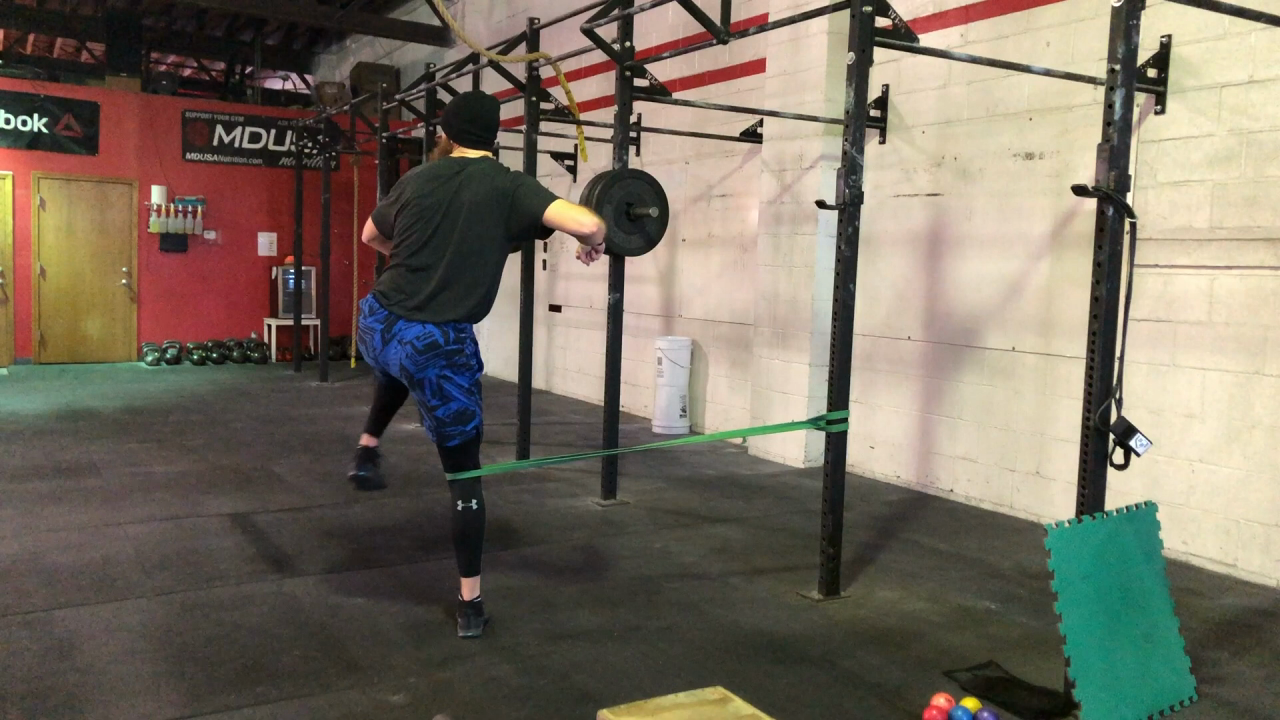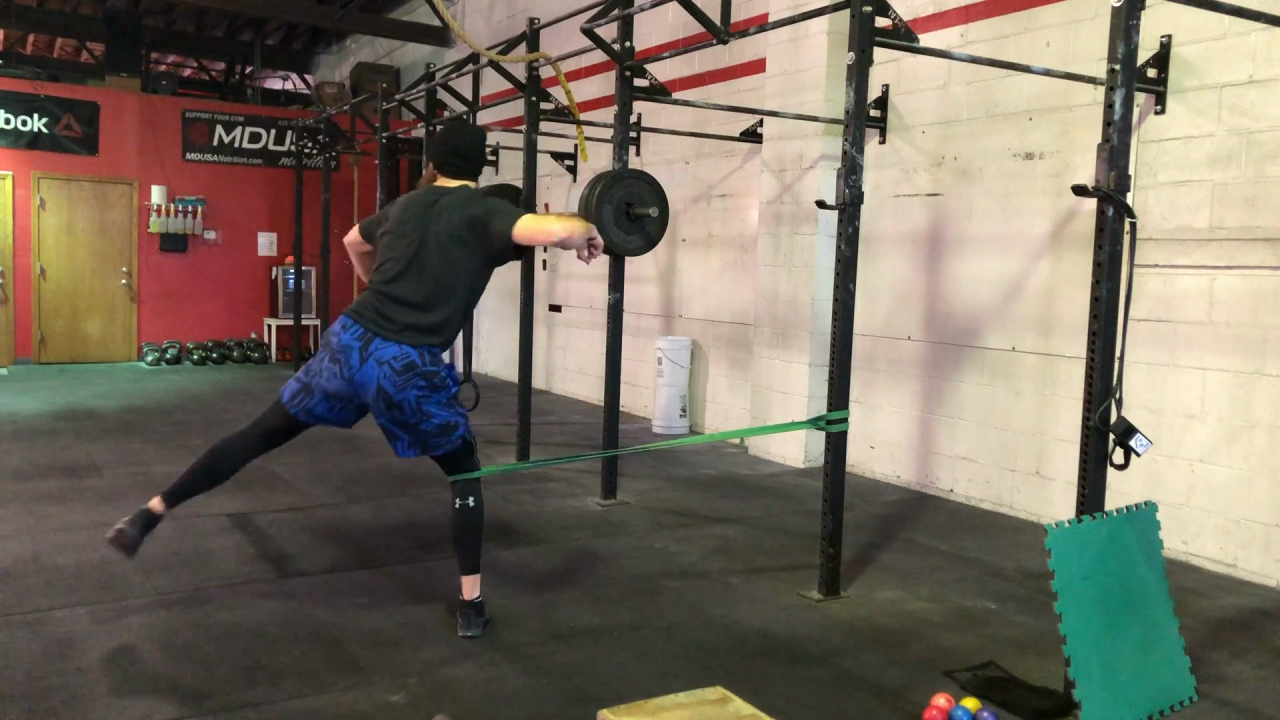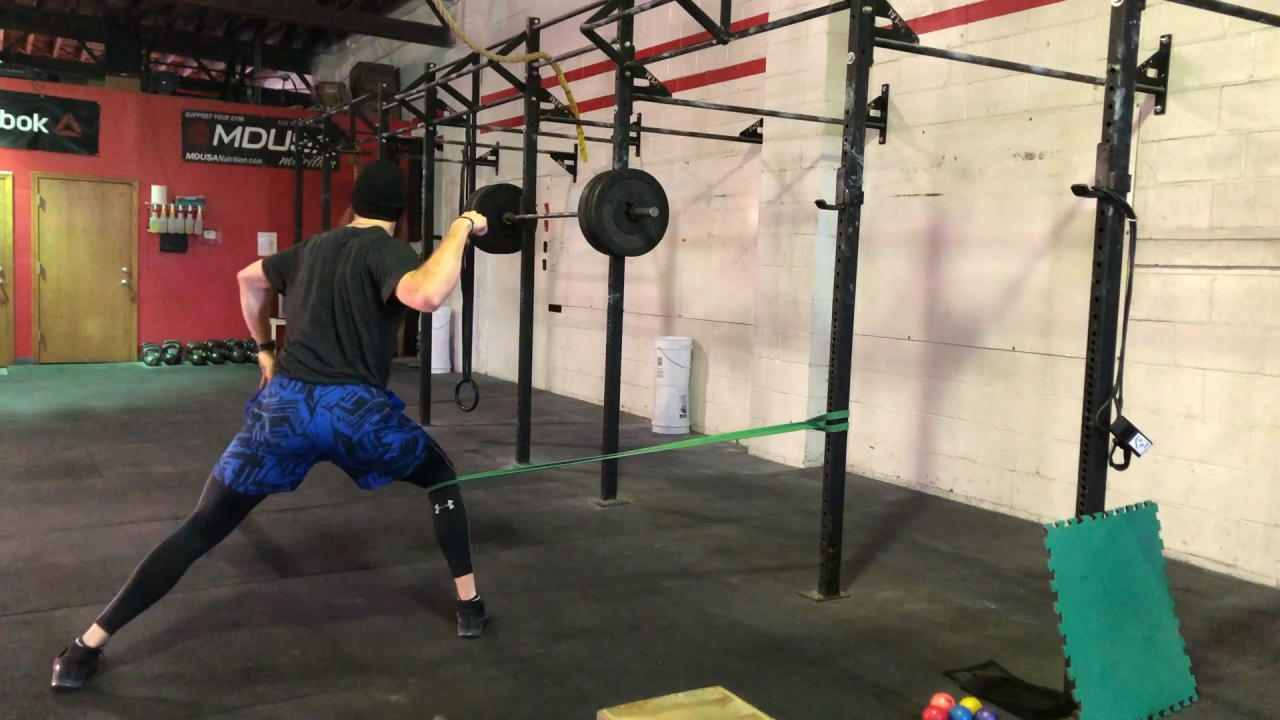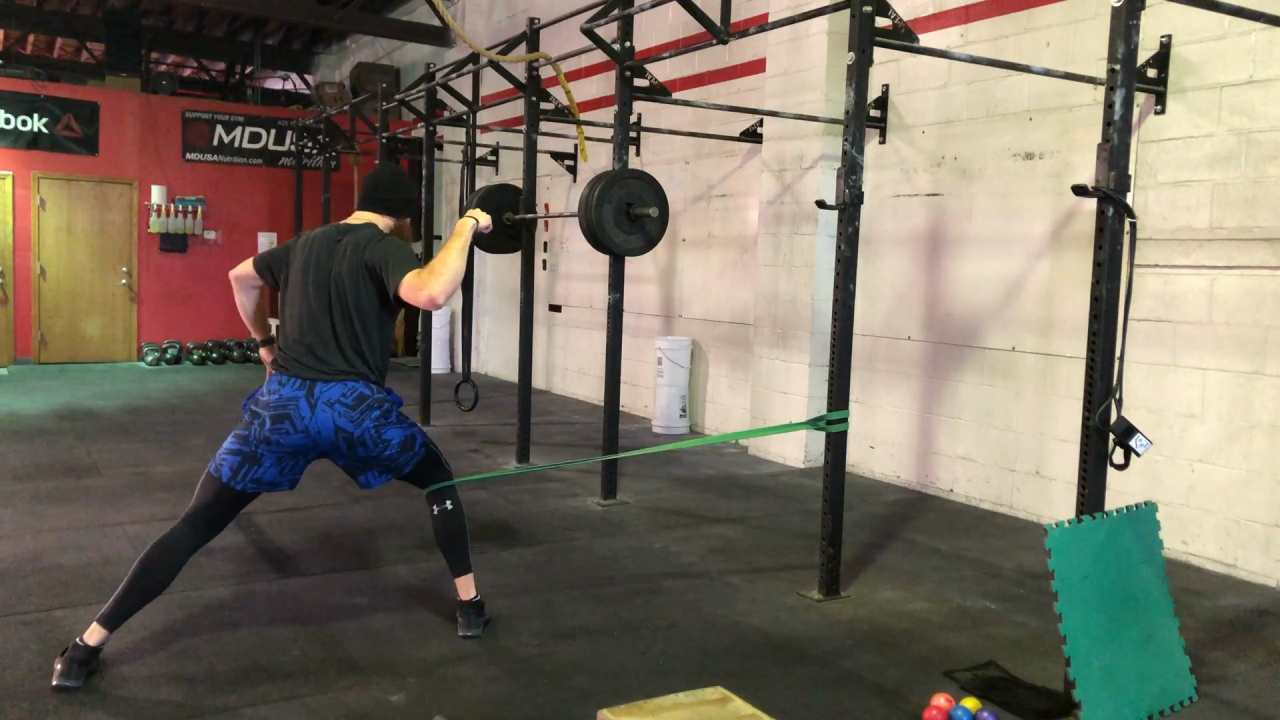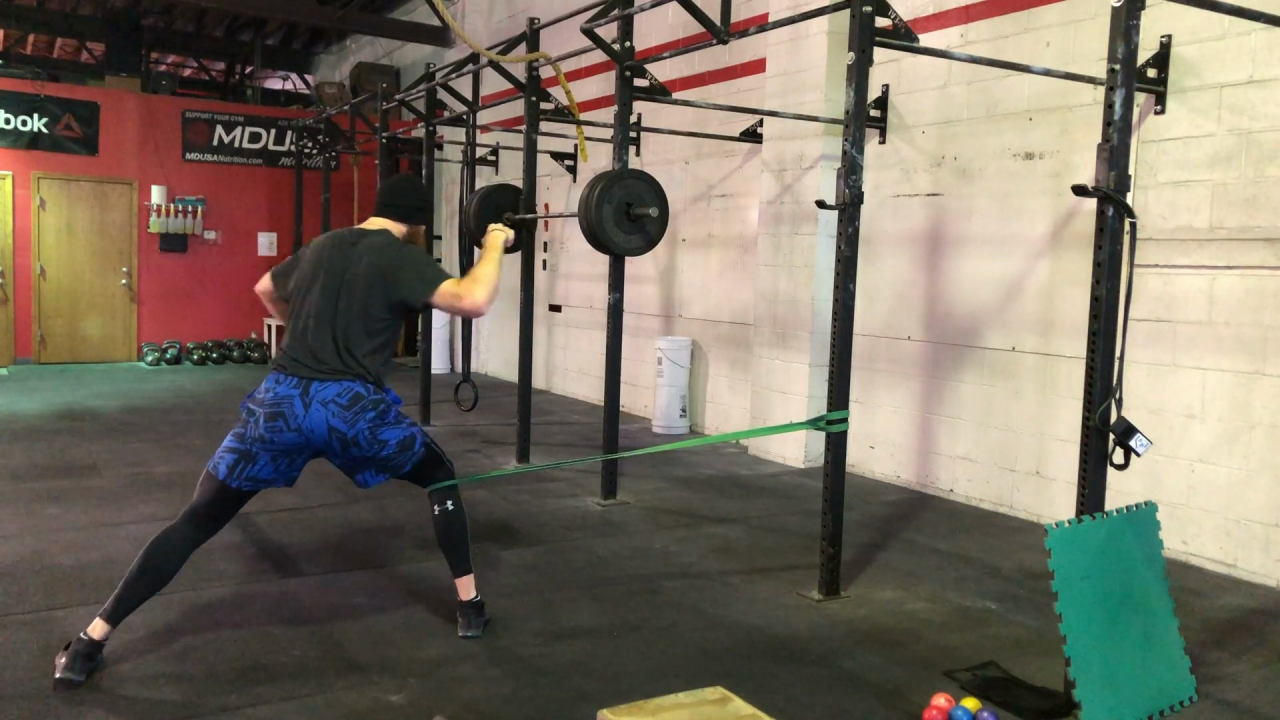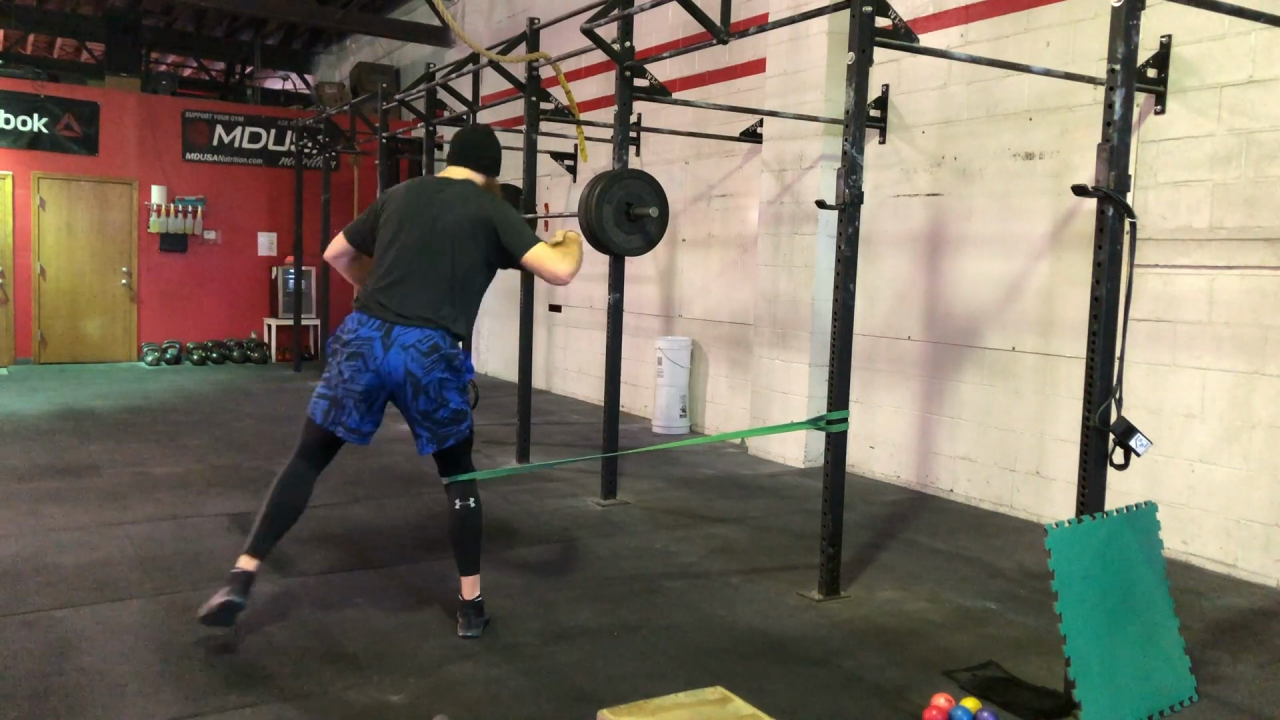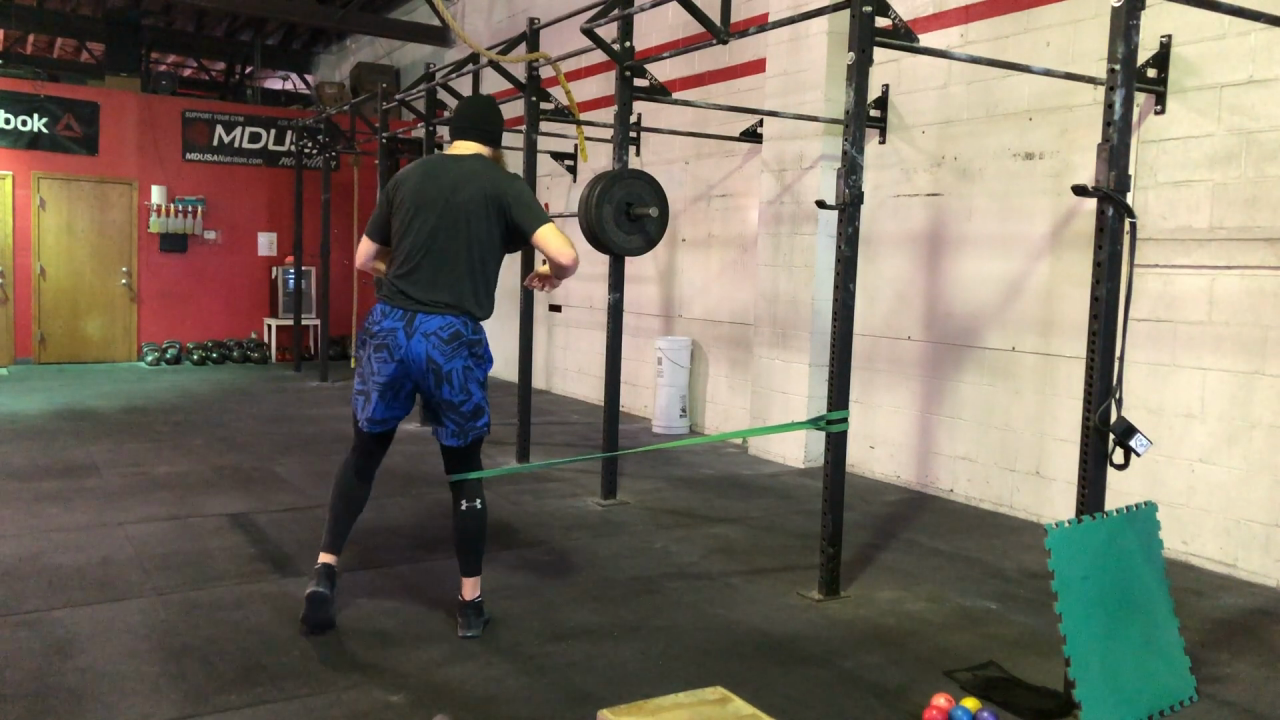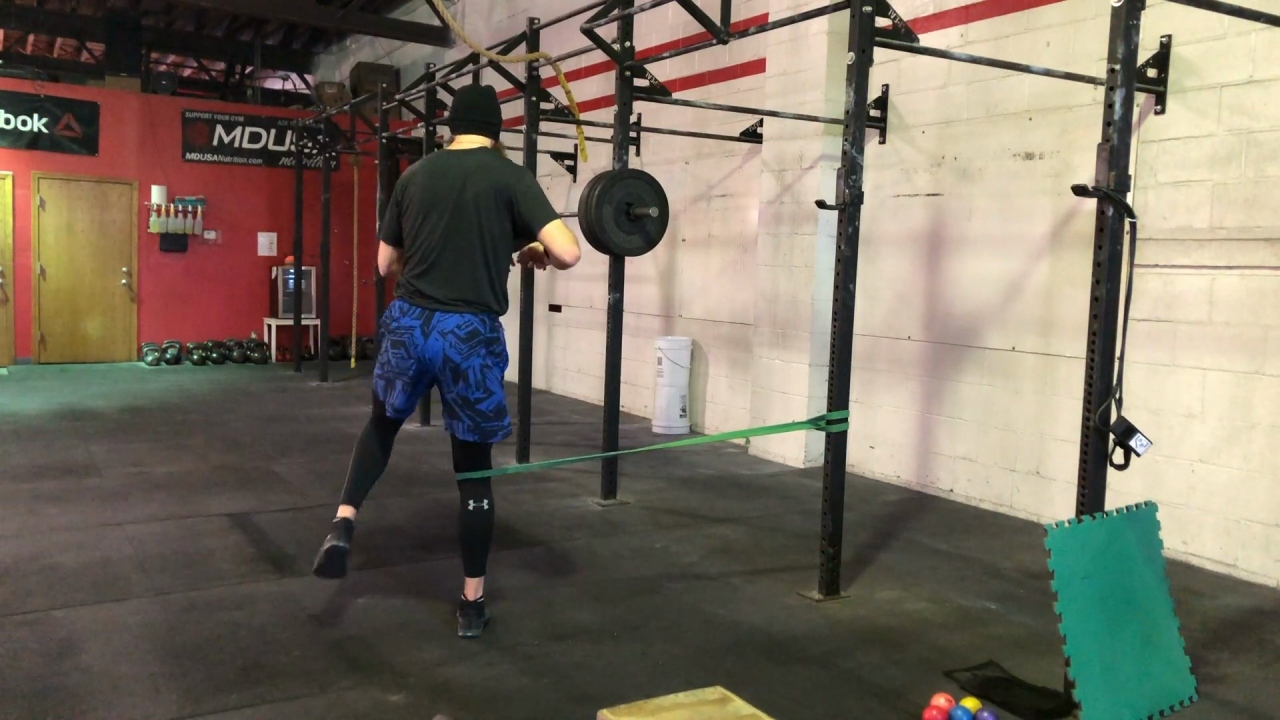
dt=0.4s
person 1, frame 1
left shoulder: (417, 179)
right shoulder: (506, 185)
left elbow: (371, 236)
right elbow: (585, 223)
right wrist: (591, 244)
left hip: (377, 319)
right hip: (437, 344)
right knee: (465, 472)
left ankle: (366, 450)
right ankle: (471, 605)
person 1, frame 2
left shoulder: (405, 206)
right shoulder: (484, 210)
left elbow: (355, 245)
right elbow: (554, 230)
right wrist: (589, 233)
left hip: (348, 342)
right hip: (410, 369)
left knee: (256, 438)
right knee: (465, 477)
left ankle: (148, 516)
right ankle: (471, 608)
person 1, frame 3
left shoulder: (313, 248)
right shoulder: (387, 252)
left elbow: (249, 280)
right elbow: (426, 294)
left wrist: (265, 349)
right wrist: (459, 231)
left hip: (283, 406)
right hip: (355, 412)
left knee: (200, 531)
right knee: (442, 478)
left ankle: (85, 649)
right ankle: (470, 607)
person 1, frame 4
left shoulder: (307, 243)
right shoulder: (383, 248)
left elbow: (241, 277)
right elbow: (431, 293)
left wrist: (265, 343)
right wrist: (464, 230)
left hip: (282, 402)
right hip: (354, 407)
left knee: (196, 525)
right knee: (438, 479)
left ankle: (86, 647)
right ankle: (470, 607)
person 1, frame 5
left shoulder: (322, 247)
right shoulder: (399, 258)
left elbow: (266, 290)
right elbow: (472, 301)
right wrist: (494, 247)
left hip: (280, 398)
right hip: (351, 407)
left knee: (195, 523)
right knee: (440, 477)
left ankle: (88, 643)
right ankle: (470, 607)
person 1, frame 6
left shoulder: (400, 195)
right shoulder: (492, 209)
left elbow: (335, 254)
right elbow: (559, 271)
right wrist: (571, 242)
left hip: (362, 337)
right hip: (430, 353)
left knee: (308, 460)
right knee: (458, 473)
left ankle: (241, 578)
right ankle: (471, 605)
person 1, frame 7
left shoulder: (407, 177)
right shoulder: (503, 184)
left elbow: (364, 260)
right elbow: (564, 255)
right wrist: (551, 278)
left hip: (388, 327)
right hip: (452, 338)
left knee: (364, 454)
right knee: (464, 471)
left ankle: (323, 575)
right ankle: (470, 605)
person 1, frame 8
left shoulder: (414, 176)
right shoulder: (510, 177)
left elbow: (386, 265)
right elbow: (568, 253)
right wrist: (536, 255)
left hip: (407, 323)
right hip: (470, 334)
left knee: (383, 422)
right knee: (473, 470)
left ankle: (342, 527)
right ankle: (471, 604)
